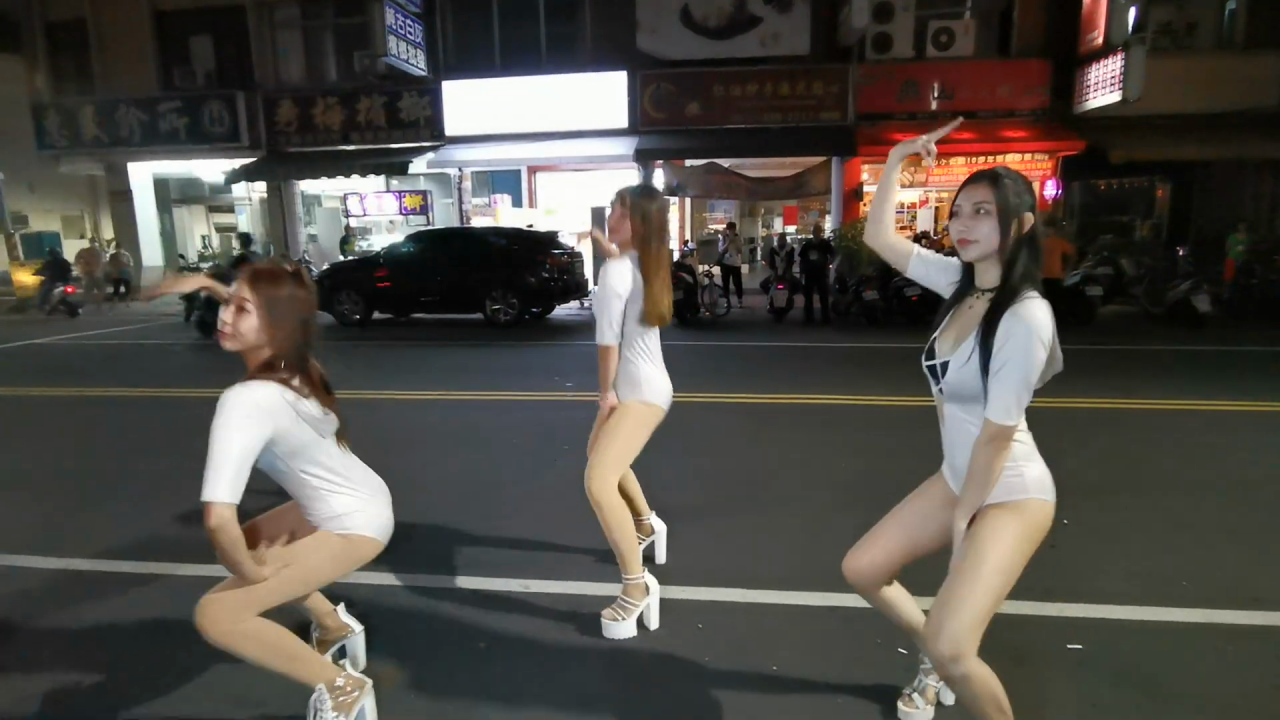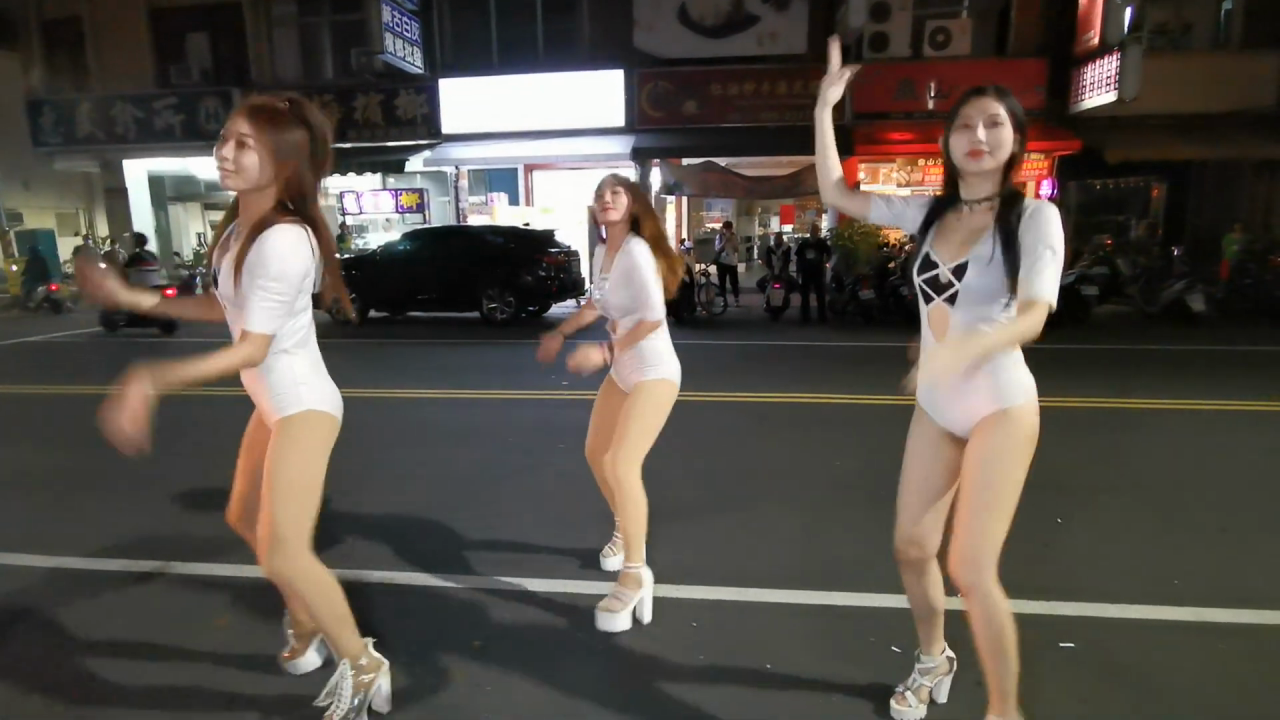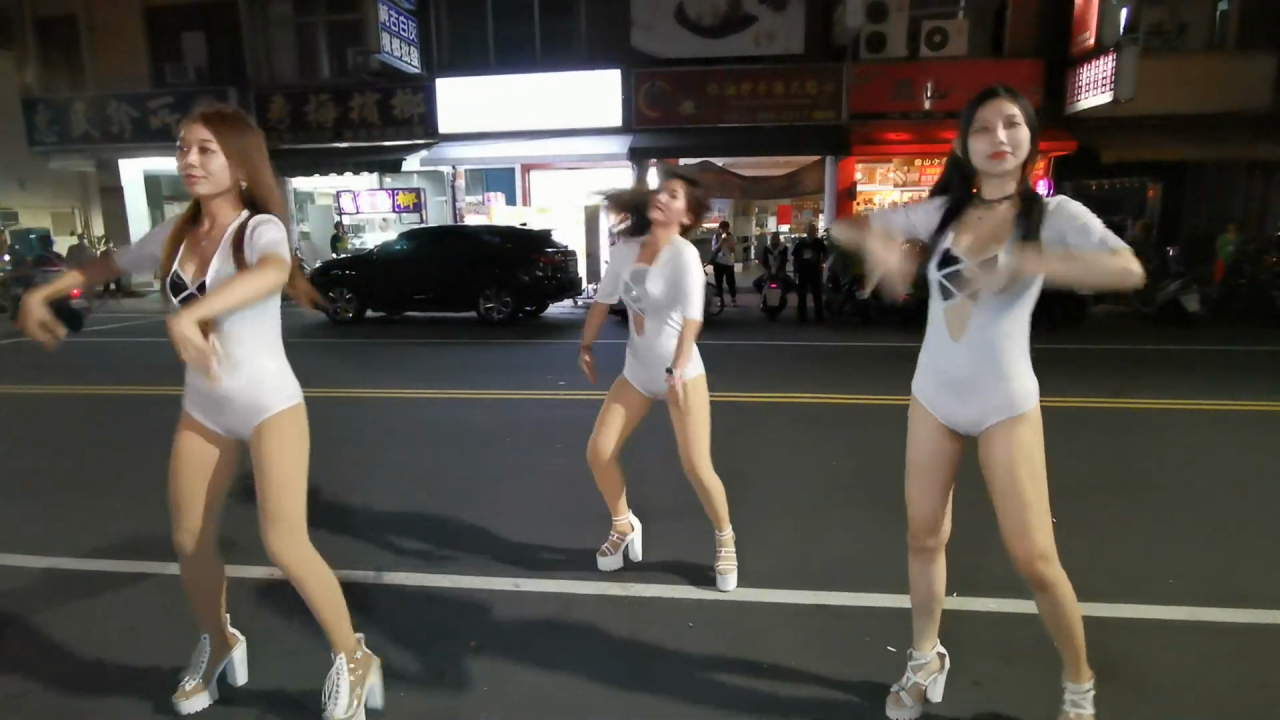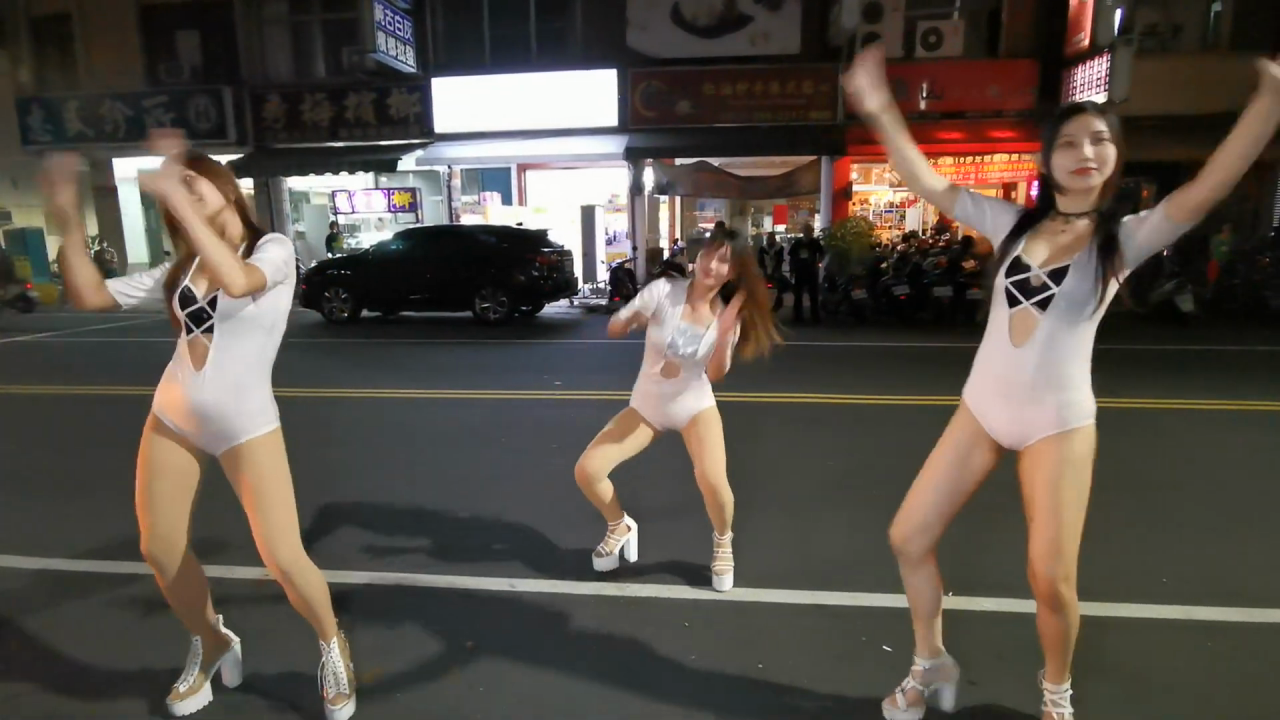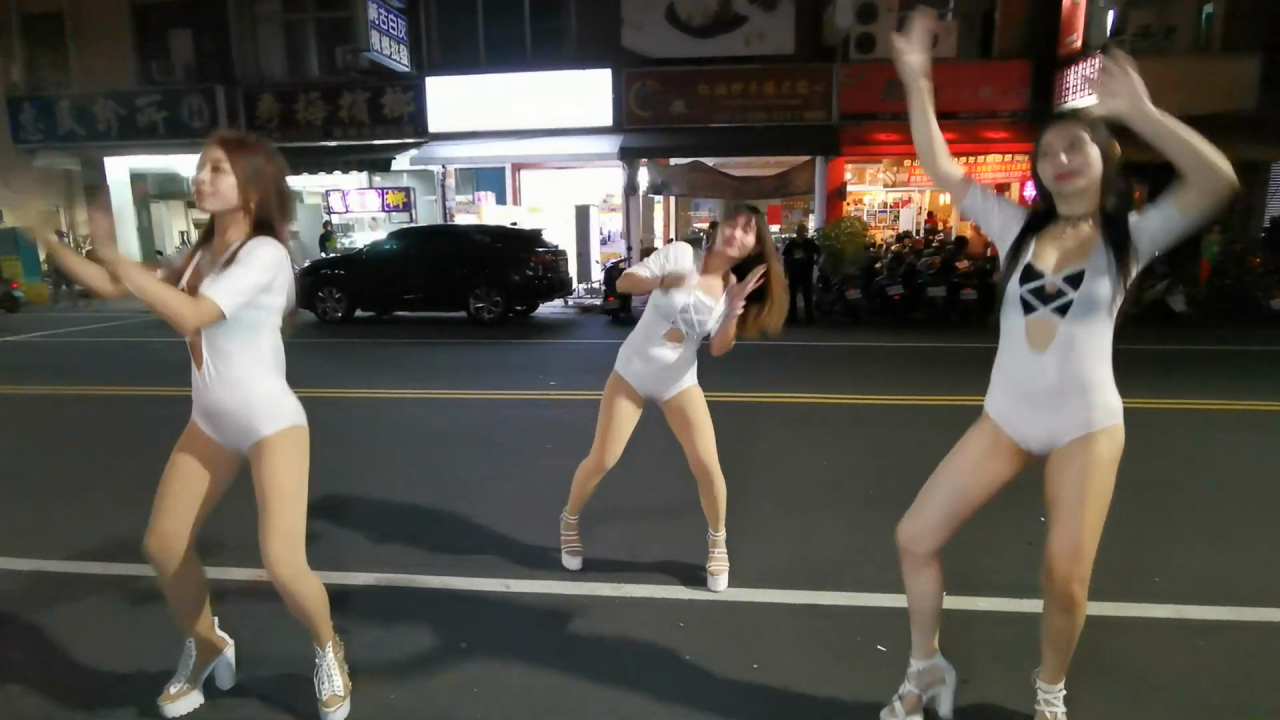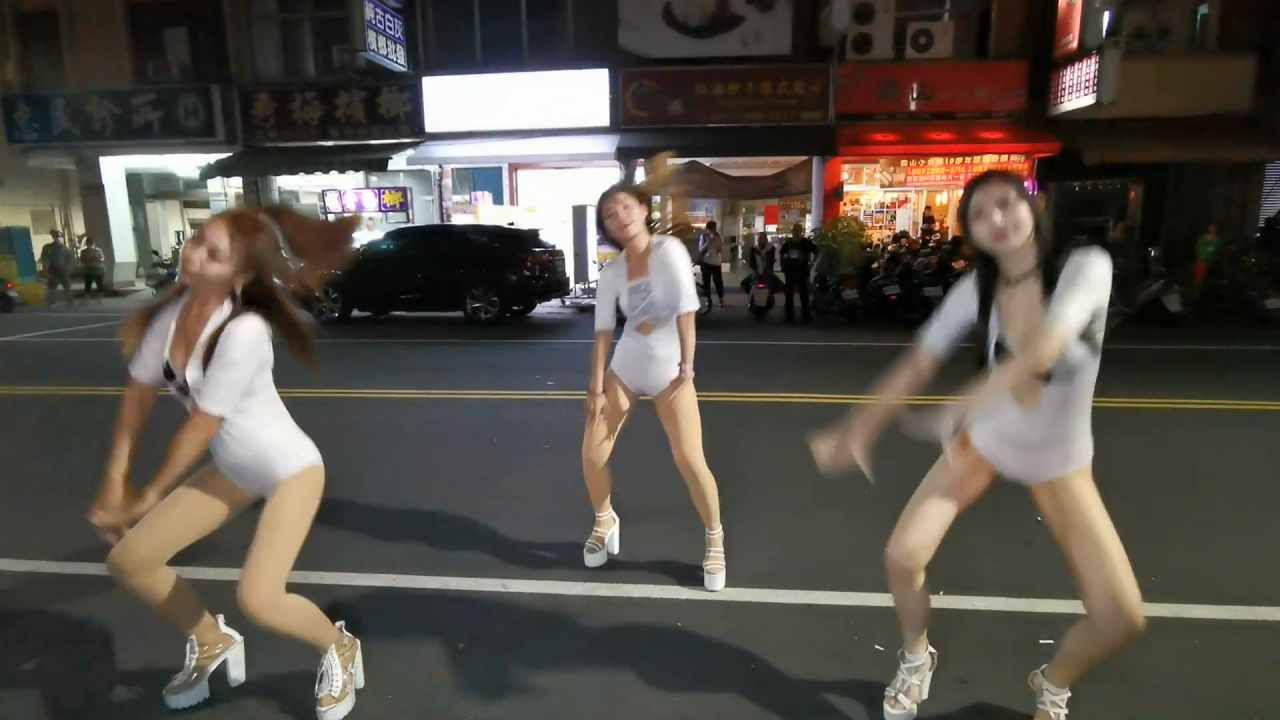
dt=0.4s
person 1, frame 1
left shoulder: (1024, 315)
right shoulder: (961, 280)
left elbow: (999, 431)
right elbow: (881, 241)
left wrist: (965, 515)
right wrist: (895, 160)
left hip: (1012, 497)
right hip: (958, 482)
left knee: (951, 646)
right knee: (861, 569)
right ankle: (935, 664)
person 1, frame 2
left shoulder: (1033, 217)
right shoulder: (929, 210)
left elbow: (1032, 316)
right elbow: (835, 194)
left wrist: (965, 347)
right wrist: (827, 107)
left hip: (1001, 406)
right hip: (936, 408)
left knee: (970, 568)
right knee: (912, 547)
right ankle: (932, 660)
person 1, frame 3
left shoulder: (1054, 214)
right shoulder: (943, 211)
left elbow: (1128, 271)
right elbow: (847, 228)
left wrist: (1027, 263)
right wrist: (877, 241)
left hip: (1007, 407)
right hip: (934, 398)
left knee: (1035, 558)
right knee: (924, 537)
right ankle: (925, 661)
person 1, frame 4
left shoulder: (1127, 236)
right shoulder: (1014, 221)
left elbow: (1205, 190)
right elbow: (931, 188)
right wrist: (881, 111)
left hip: (1059, 423)
right hip: (983, 409)
left knee: (1051, 581)
right knee: (909, 537)
right ankle: (929, 664)
person 1, frame 5
left shoulder: (1130, 235)
right shoulder: (1018, 225)
left elbow: (1219, 179)
right elbow: (939, 169)
left wrist: (1138, 108)
right wrist: (916, 78)
left hip: (1085, 425)
right hip: (1004, 419)
left knee: (1064, 582)
right knee: (915, 537)
person 1, frame 6
left shoulder: (1086, 268)
right shoulder: (974, 290)
left elbow: (1047, 346)
right elbow: (919, 363)
left wrist: (961, 408)
right wrist: (865, 425)
left hip: (1060, 460)
right hip: (984, 440)
left knee: (1123, 614)
right knee: (903, 554)
right ankle: (916, 658)
person 2, frame 1
left shoulder: (246, 401)
right shoulder: (289, 367)
left elbow: (219, 515)
right elbow: (277, 310)
left wrist: (247, 568)
right wrist: (208, 284)
left hip: (355, 525)
right hip: (353, 504)
left knee: (216, 615)
right knee: (239, 552)
right ankle: (337, 628)
person 2, frame 2
left shoulder: (280, 243)
right shoulder: (237, 227)
left elbow: (252, 347)
right elbow: (222, 308)
left wrist: (153, 381)
right wrist: (132, 296)
left hip: (302, 404)
right hip: (274, 405)
left knee: (282, 552)
right knee: (246, 517)
left ankle: (361, 668)
right ankle: (309, 626)
person 2, frame 3
left shoulder: (262, 229)
right shoulder: (177, 232)
left elbow: (273, 273)
right elbow: (110, 264)
left wrist: (190, 316)
right wrist: (43, 293)
left hip: (271, 405)
right hip: (203, 410)
left knee: (284, 543)
right knee: (190, 542)
left ankle: (355, 664)
right ankle: (219, 647)
person 2, frame 4
left shoulder: (274, 248)
right shoulder: (181, 265)
left elbow: (238, 283)
right elbow: (93, 295)
left wrist: (177, 199)
right wrist: (69, 218)
left hip: (249, 428)
right hip: (173, 420)
left knee: (284, 559)
right knee: (161, 551)
left ankle: (332, 647)
right ankle: (211, 646)
person 2, frame 5
left shoulder: (263, 252)
right shoulder: (201, 252)
left elbow: (191, 318)
right elbow: (113, 288)
left wrist: (115, 255)
right wrist: (53, 244)
left hip: (274, 426)
right hip: (210, 426)
left knee: (283, 563)
right knee: (163, 548)
left ankle: (328, 652)
right ankle: (205, 645)
person 2, frame 6
left shoulder: (245, 331)
right shoulder: (167, 310)
left elbow: (202, 424)
right elbow: (139, 393)
left wrist: (146, 497)
right wrist: (114, 480)
left hip: (291, 470)
right hip: (234, 470)
left knee: (258, 600)
right knee: (129, 561)
left ankle: (339, 648)
right ankle: (211, 643)
person 3, frame 1
left shoulder: (615, 272)
right shoulder: (642, 262)
left elbow: (608, 341)
left wrist: (606, 394)
right wrist: (604, 269)
left hip: (642, 392)
right hip: (635, 385)
left knee: (598, 484)
right knee: (599, 452)
left ankle: (637, 587)
right ankle: (646, 525)
person 3, frame 2
left shoulder: (636, 250)
right shoulder: (604, 252)
left elbow: (653, 316)
left wrist: (604, 352)
right wrist: (560, 332)
left hip: (655, 373)
right hip: (624, 371)
left knee: (623, 466)
right knee: (596, 456)
left ankle: (634, 577)
right ankle: (628, 526)
person 3, frame 3
left shoulder: (684, 254)
right shoulder: (625, 249)
left elbow: (692, 318)
right elbow: (603, 299)
left wrist: (676, 371)
right wrist: (586, 345)
left hip: (683, 373)
right hip: (637, 374)
left knee: (696, 466)
right knee: (598, 453)
left ankle: (724, 541)
right ankle: (623, 527)
person 3, frame 4
left shoulder: (728, 319)
right shoulder: (662, 291)
left elbow: (716, 374)
right elbow: (613, 328)
left wrist: (726, 333)
right wrist: (634, 319)
left hip: (695, 409)
right hip: (644, 407)
left knee: (713, 483)
right knee: (587, 471)
left ankle: (722, 545)
right ankle: (620, 527)
person 3, frame 5
left shoulder: (734, 290)
right shoulder: (679, 254)
left elbow: (719, 348)
right elbow: (625, 282)
left wrist: (735, 306)
right wrist: (663, 281)
left hip: (679, 382)
right hip: (631, 372)
left knee: (707, 466)
right knee: (602, 460)
left ankle: (718, 545)
right ankle: (570, 521)
person 3, frame 6
left shoulder: (669, 250)
right shoulder: (612, 272)
left elbow: (686, 312)
right elbow: (603, 331)
left wrist: (686, 369)
right wrist: (596, 388)
left hip: (669, 372)
right hip: (623, 369)
left knee: (690, 460)
right knee: (593, 455)
left ankle: (715, 541)
right ankle: (605, 522)
